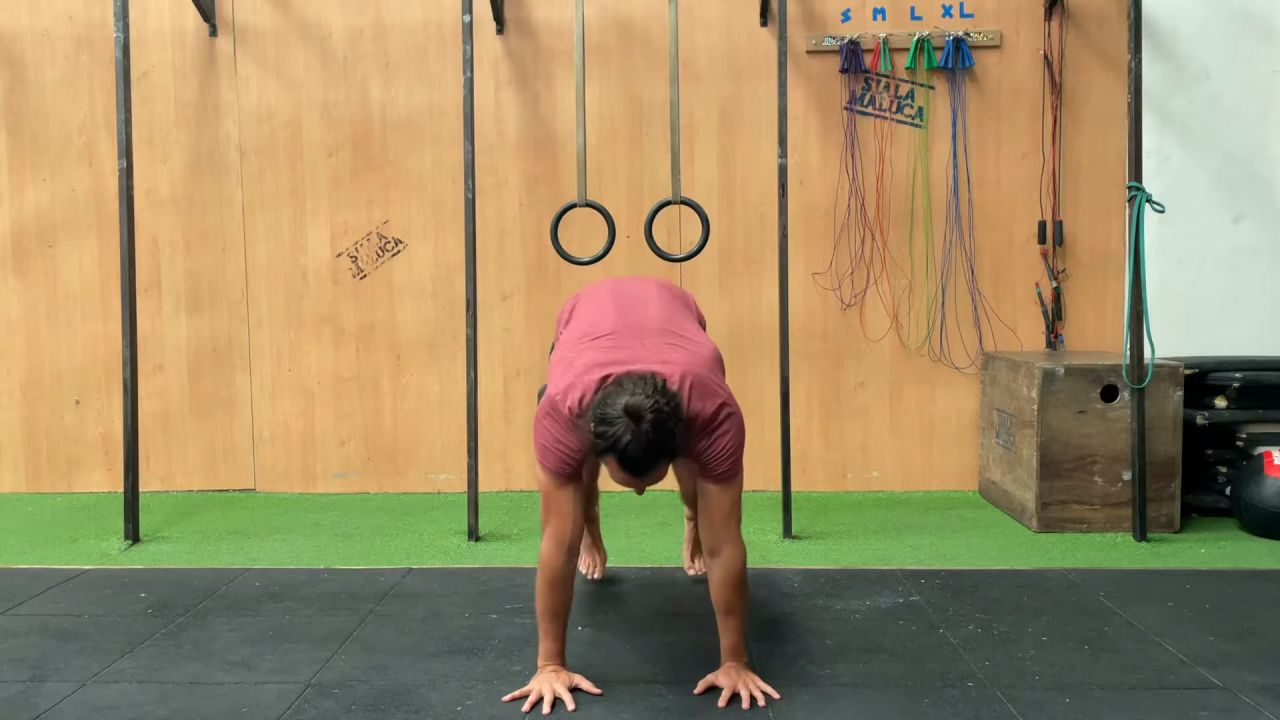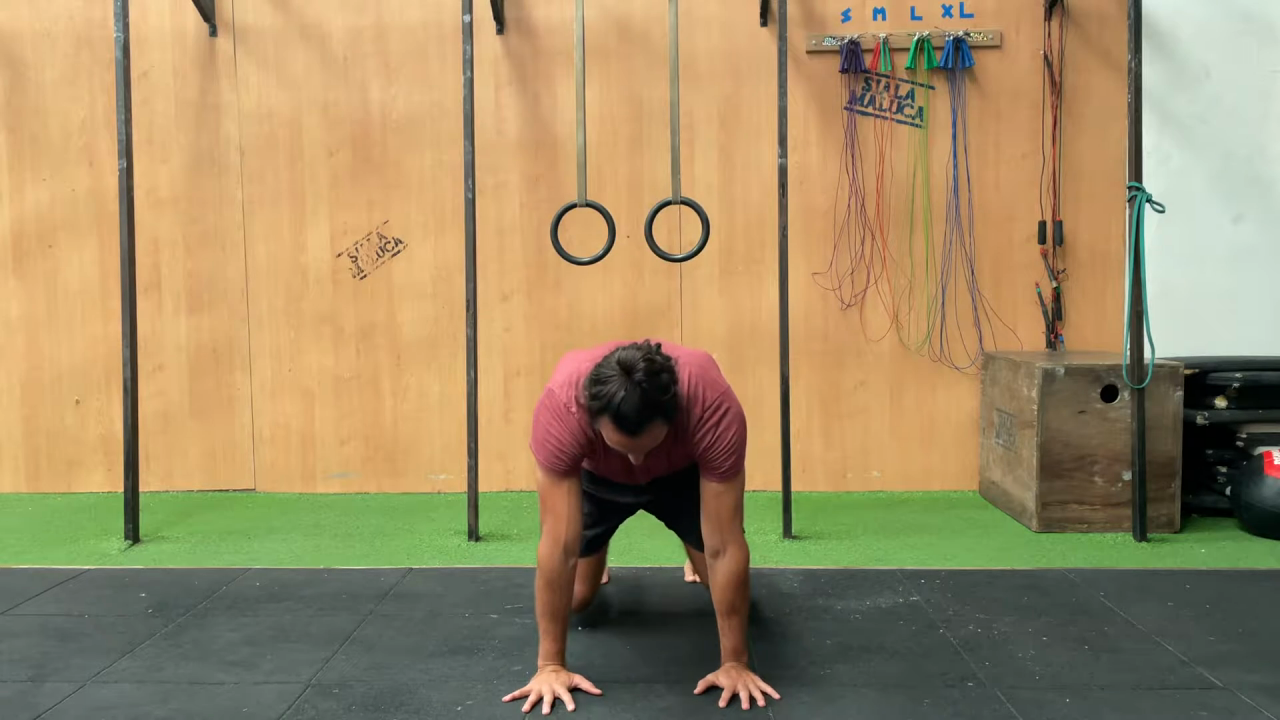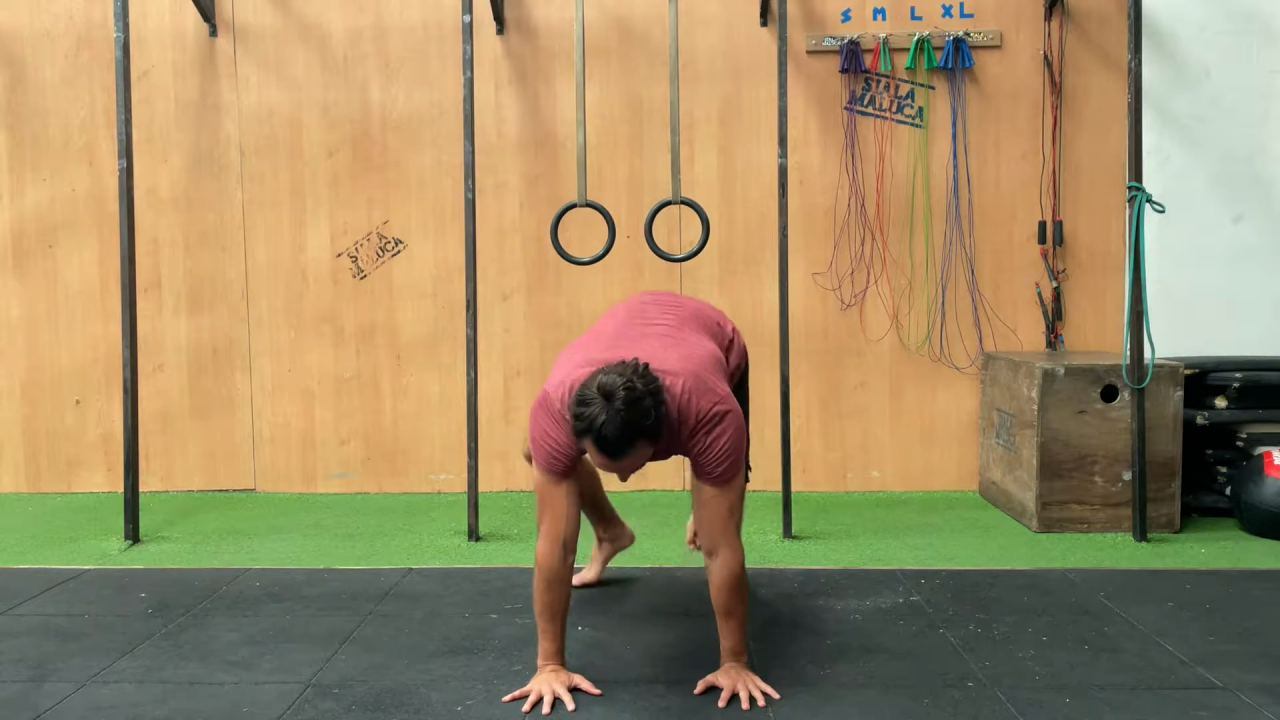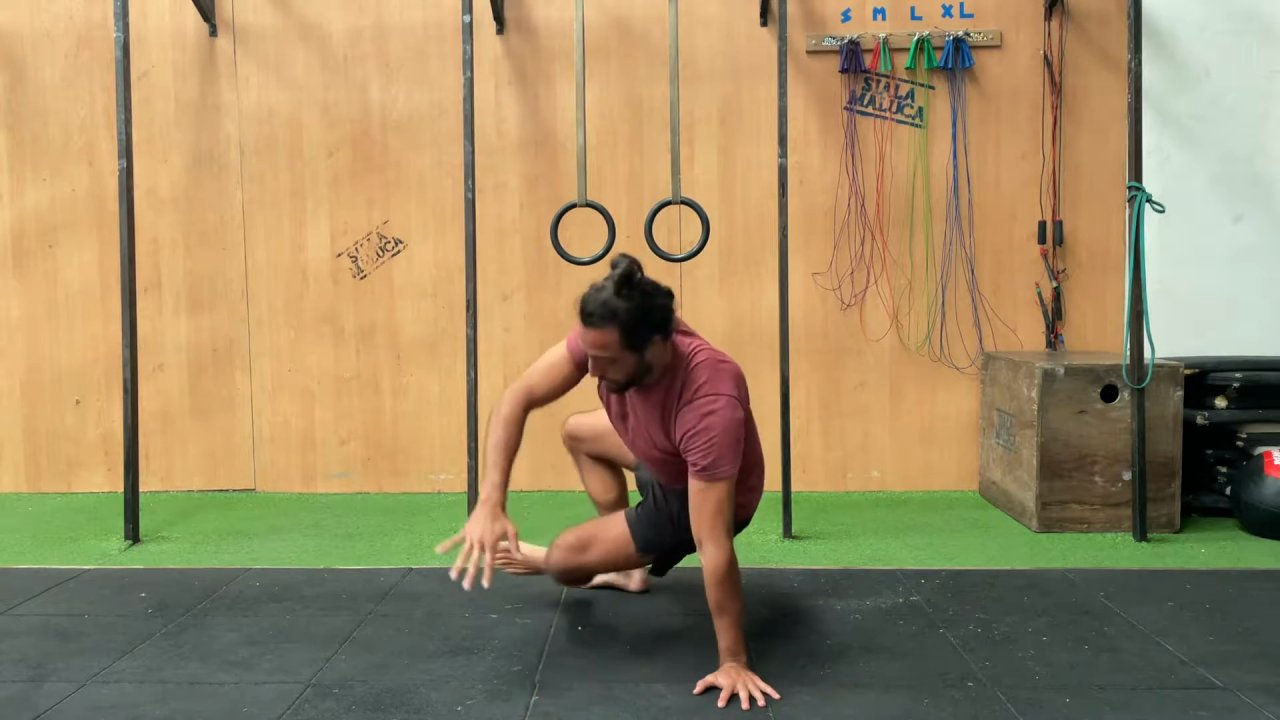
dt=0.5s
person 1, frame 1
left shoulder: (713, 410)
right shoulder: (564, 407)
left elbow: (724, 547)
right elbow: (557, 545)
left wrist: (734, 662)
right wrist: (551, 665)
left ankle: (693, 528)
right ankle: (590, 534)
person 1, frame 2
left shoulder: (714, 405)
right shoulder: (562, 403)
left elbow: (727, 547)
right elbow: (557, 545)
left wrist: (734, 664)
right wrist: (550, 665)
right hip: (595, 472)
right knee: (574, 597)
left ankle: (697, 553)
right ankle: (595, 553)
person 1, frame 3
left shoulder: (711, 411)
right shoulder: (556, 407)
left elbow: (722, 549)
right elbow: (554, 543)
left wrist: (734, 663)
right wrist: (550, 664)
left knee: (709, 537)
right knee: (538, 454)
left ankle: (707, 514)
right ankle: (610, 535)
person 1, frame 4
left shoulder: (710, 405)
right shoulder: (606, 337)
left elbow: (714, 548)
right elbow: (517, 398)
left wrist: (733, 663)
right wrist: (489, 503)
left hip: (701, 491)
right hip: (663, 457)
left knee: (562, 559)
right knee: (577, 432)
right ankle: (629, 565)
